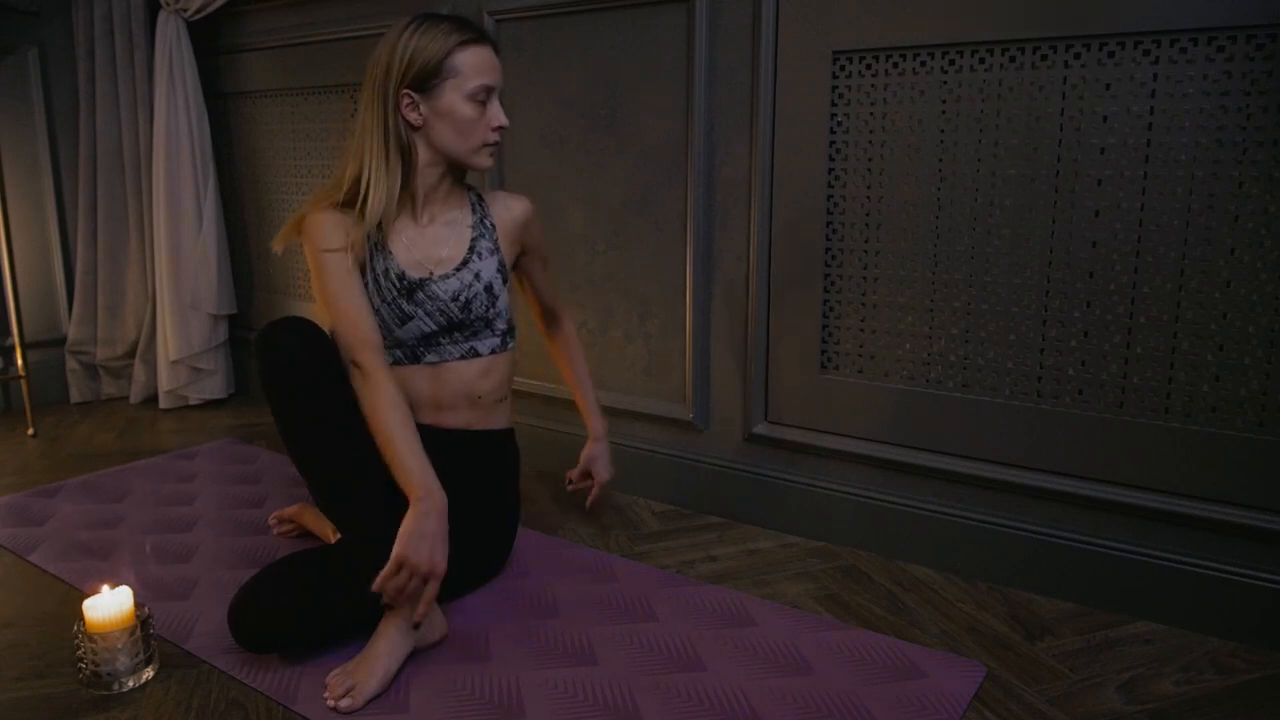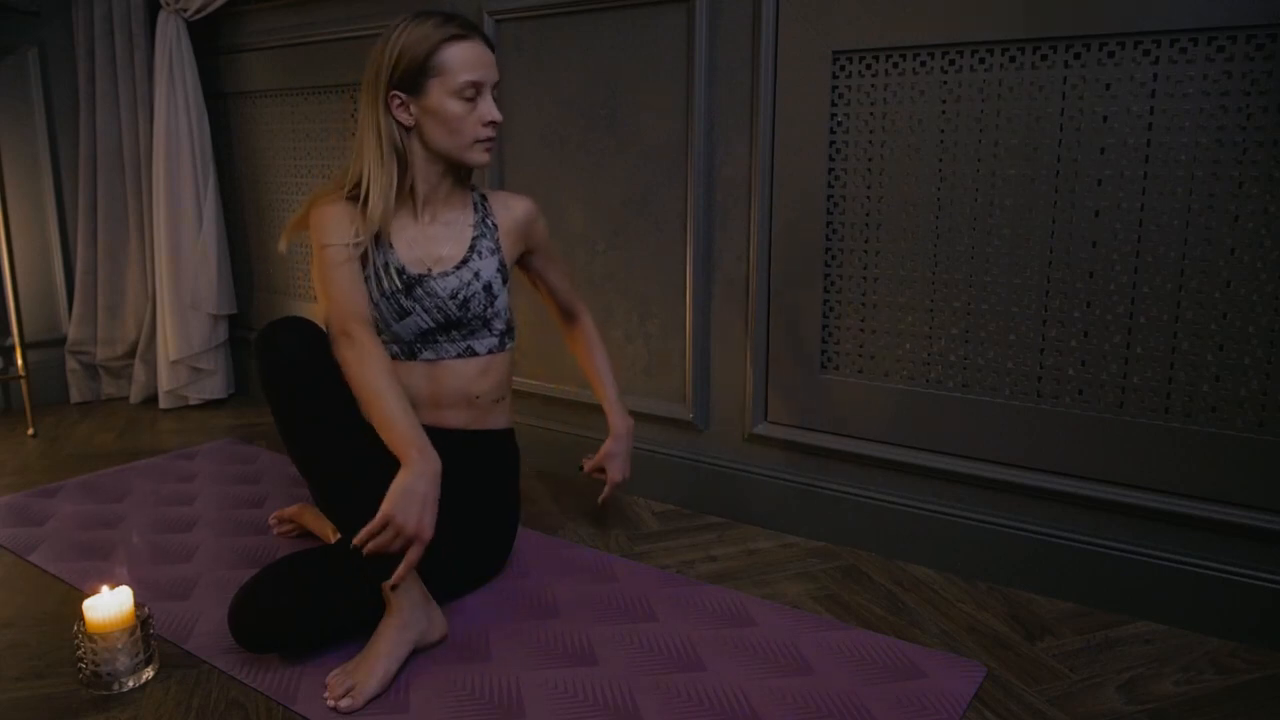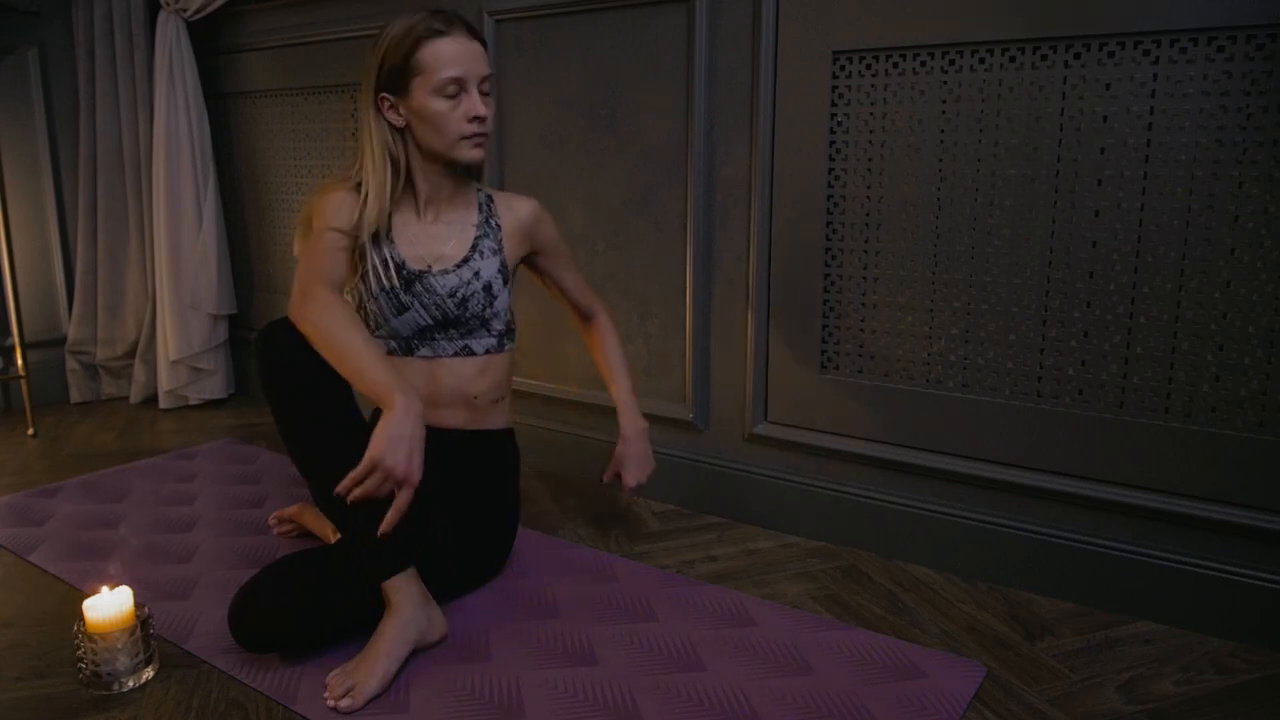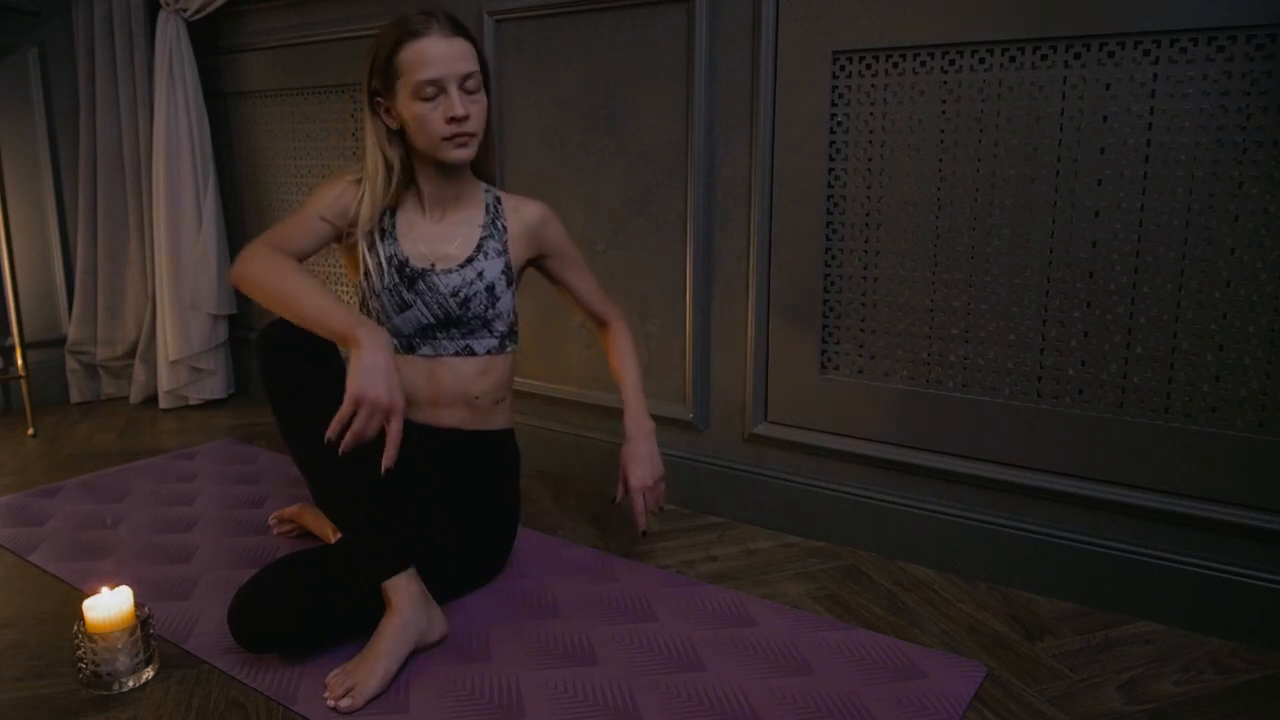
dt=0.2s
person 1, frame 1
left shoulder: (509, 218)
right shoulder: (339, 227)
left elbow: (555, 321)
right elbow: (364, 364)
left wrist: (597, 432)
right wrist: (422, 499)
left hip: (478, 484)
right hip: (390, 468)
left knee: (264, 616)
right knee: (288, 341)
left ankle: (348, 524)
right ankle: (363, 525)
person 1, frame 2
left shoulder: (511, 218)
right shoulder: (342, 219)
left elbow: (573, 315)
right elbow: (350, 337)
left wrist: (618, 425)
right wrist: (416, 460)
left hip: (476, 483)
right hip: (391, 463)
left knee: (263, 617)
right knee: (285, 340)
left ankle: (343, 521)
right ankle: (384, 565)
person 1, frame 3
left shoulder: (516, 218)
right shoulder: (350, 209)
left elbow: (592, 315)
right elbow: (313, 298)
left wrist: (630, 426)
right wrist: (394, 401)
left hip: (475, 482)
right hip: (392, 462)
left knee: (264, 617)
right knee: (285, 340)
left ankle: (347, 524)
right ankle: (357, 518)
person 1, frame 4
left shoulder: (523, 221)
right shoulder: (358, 204)
left elbow: (610, 322)
right elbow: (252, 263)
left wrist: (638, 431)
right wrist: (359, 334)
left hip: (475, 482)
right hip: (388, 459)
left knee: (262, 617)
right knee: (286, 339)
left ankle: (349, 522)
